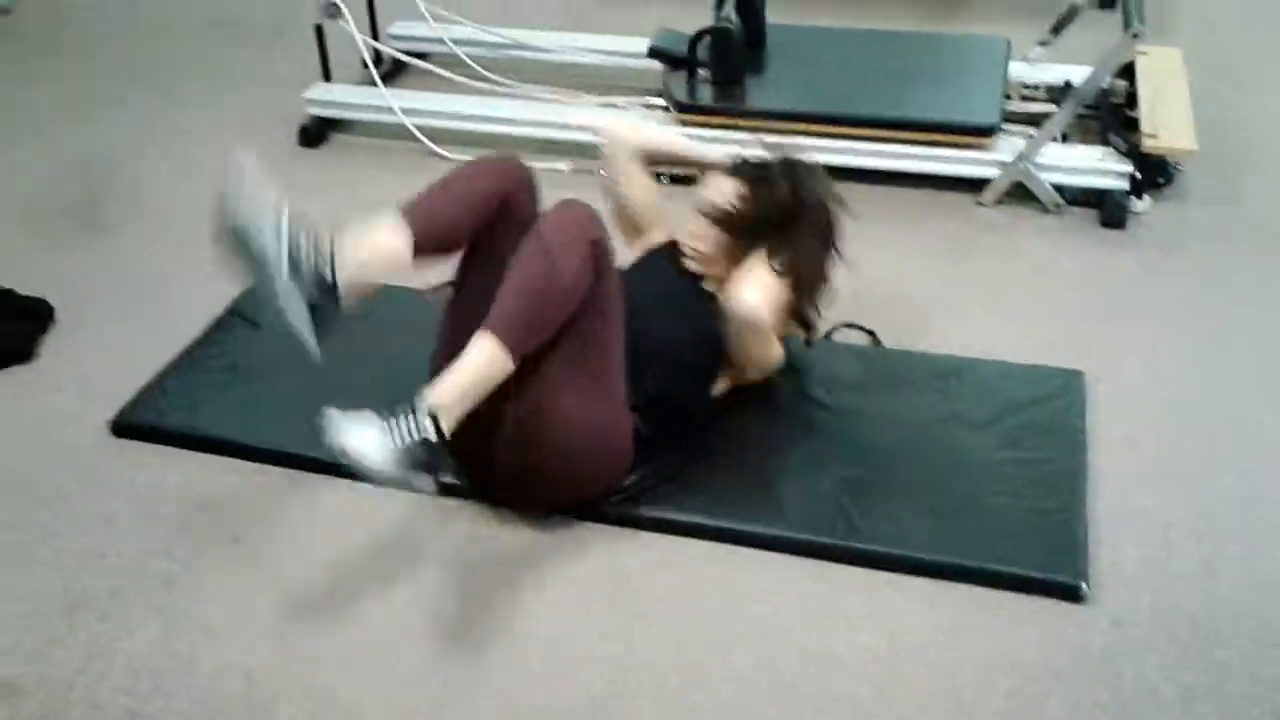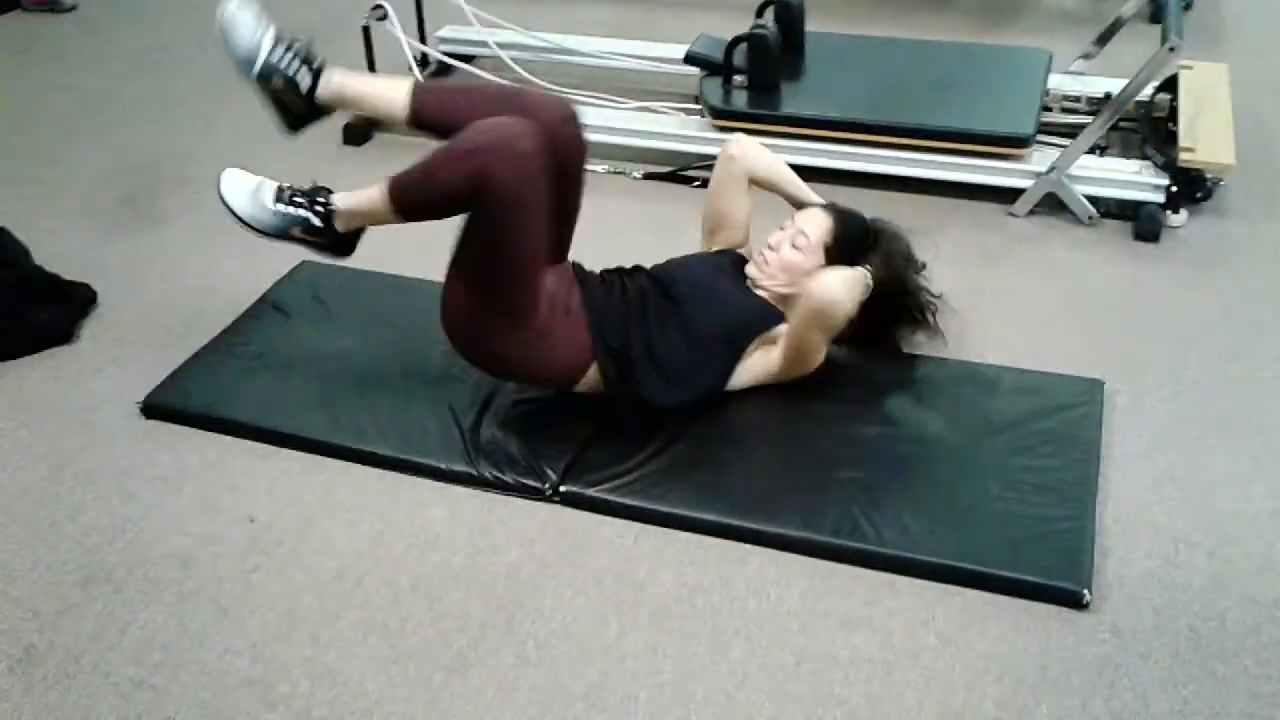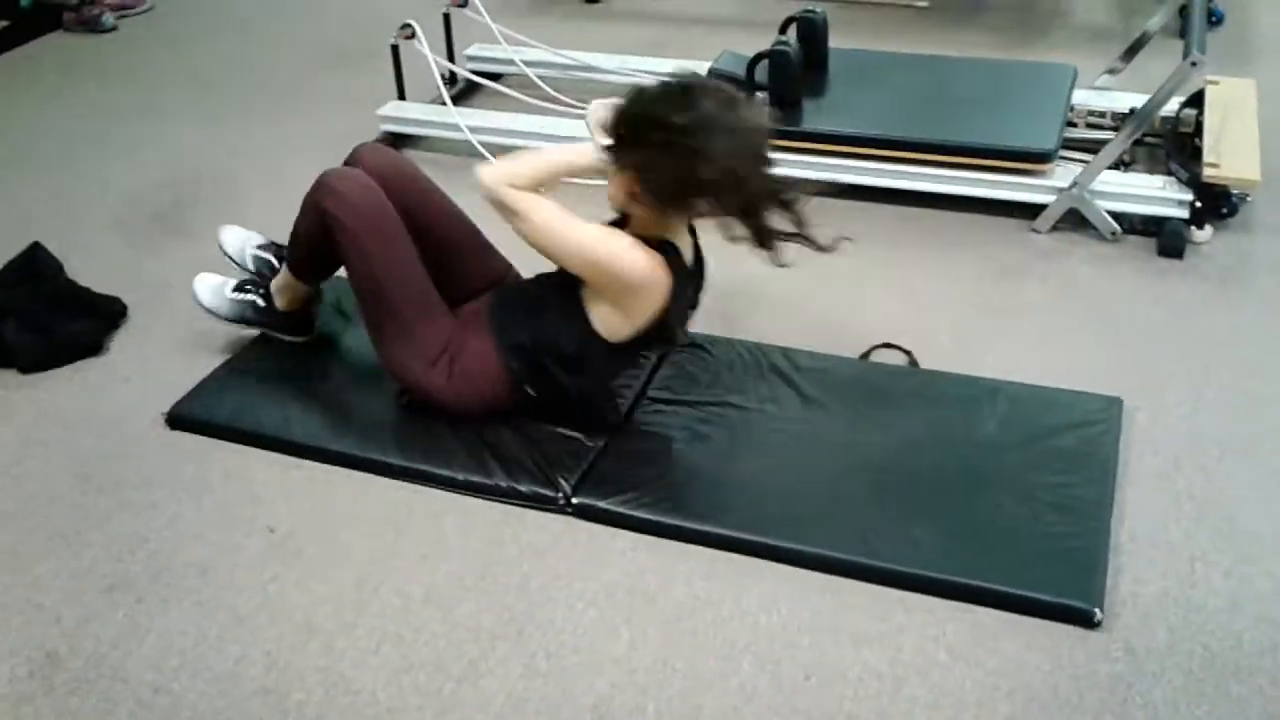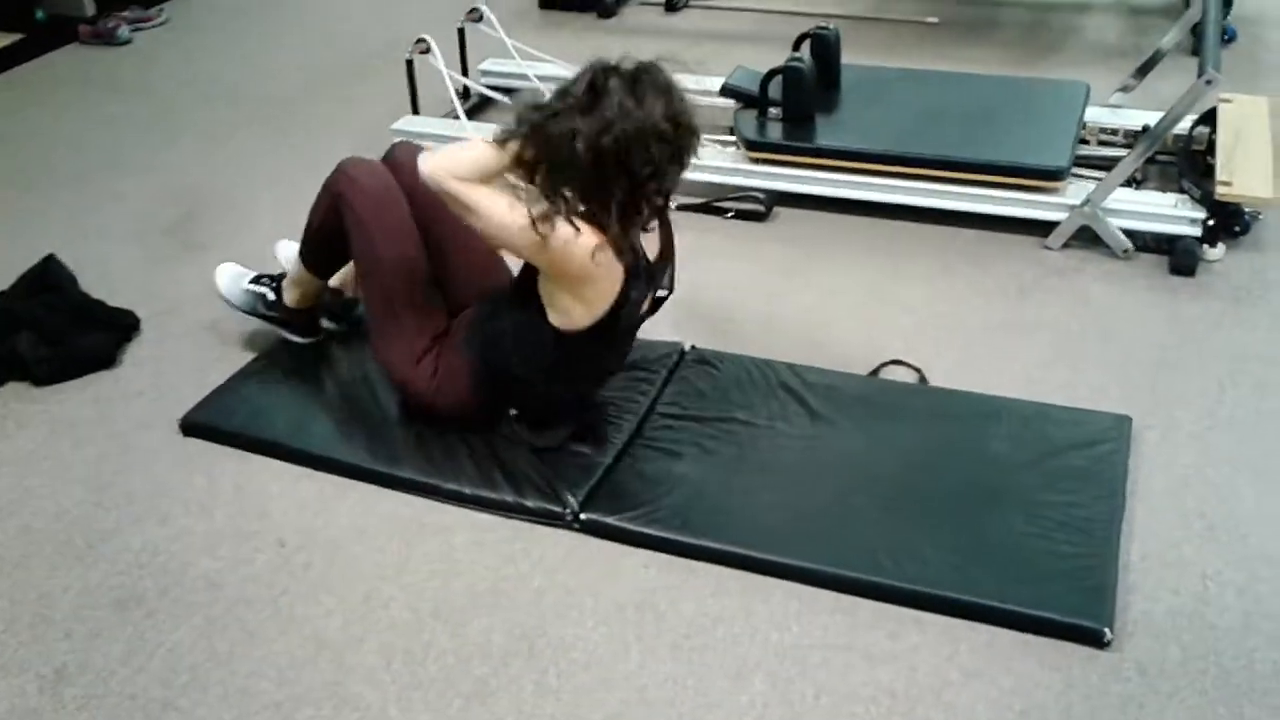
dt=0.4s
person 1, frame 1
left shoulder: (754, 345)
right shoulder: (661, 237)
left elbow: (754, 303)
right elbow: (620, 139)
left wrist: (771, 252)
right wrist: (725, 164)
left hip: (564, 451)
right hip: (480, 406)
left knee: (574, 225)
right knee: (505, 178)
left ankle: (426, 430)
right ankle: (326, 274)
person 1, frame 2
left shoulder: (785, 348)
right shoulder: (728, 258)
left elbow: (828, 297)
right elbow: (738, 152)
left wrist: (861, 271)
right wrist: (818, 206)
left hip: (527, 337)
right hip: (555, 297)
left knee: (504, 142)
right knee: (548, 119)
left ankle: (328, 218)
right ankle: (313, 88)
person 1, frame 3
left shoulder: (640, 270)
right shoulder: (670, 229)
left elbow: (497, 183)
right elbow: (602, 116)
left wrist: (601, 155)
left hip: (457, 369)
right hip: (501, 309)
left knee: (342, 188)
right knee: (373, 162)
left ankle: (280, 305)
right ankle: (293, 260)
person 1, frame 4
left shoulder: (582, 253)
right shoulder: (643, 216)
left elbow: (439, 171)
left wrist: (528, 143)
left hip: (449, 375)
right hip: (493, 326)
left knee: (358, 179)
right knee: (398, 163)
left ankle: (294, 303)
right ankle: (334, 291)
